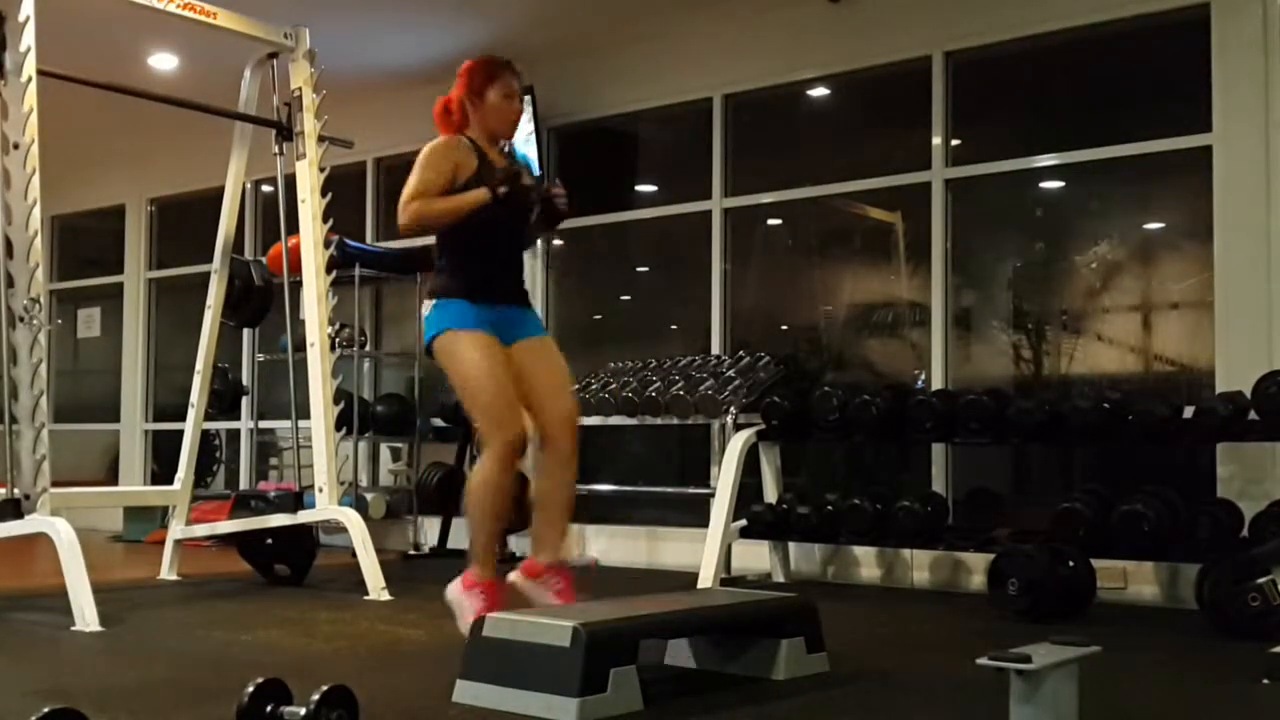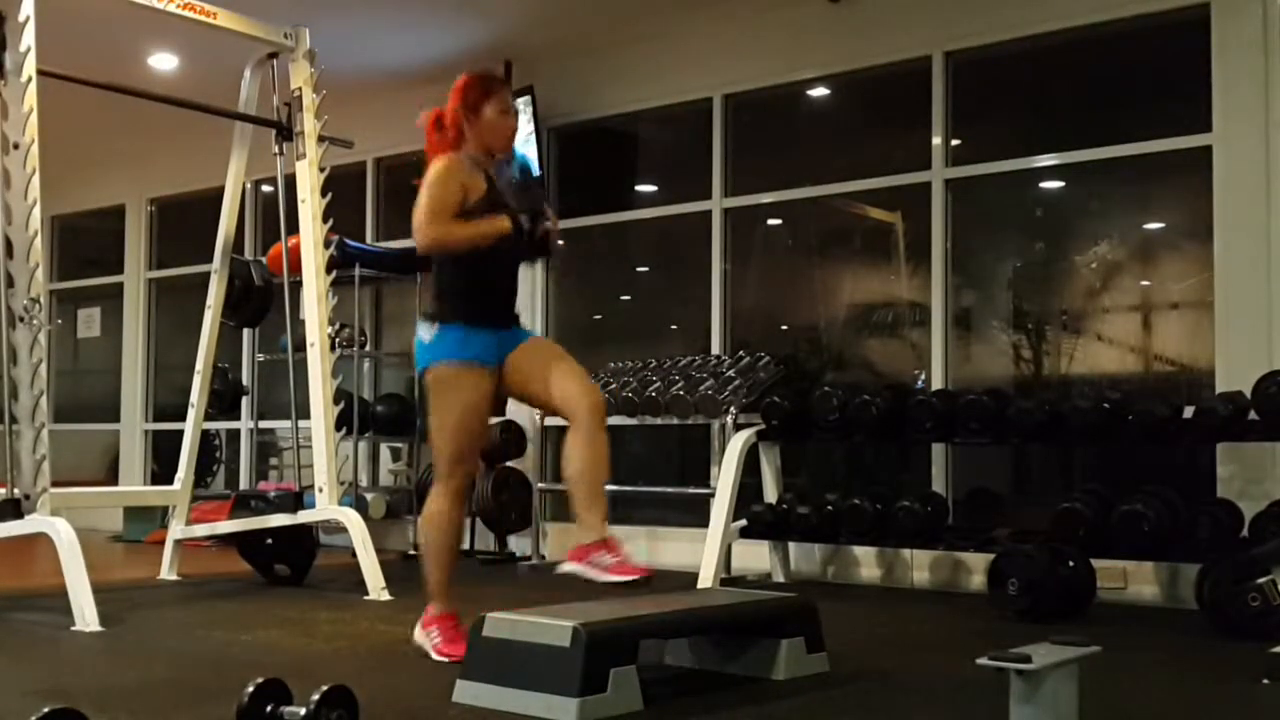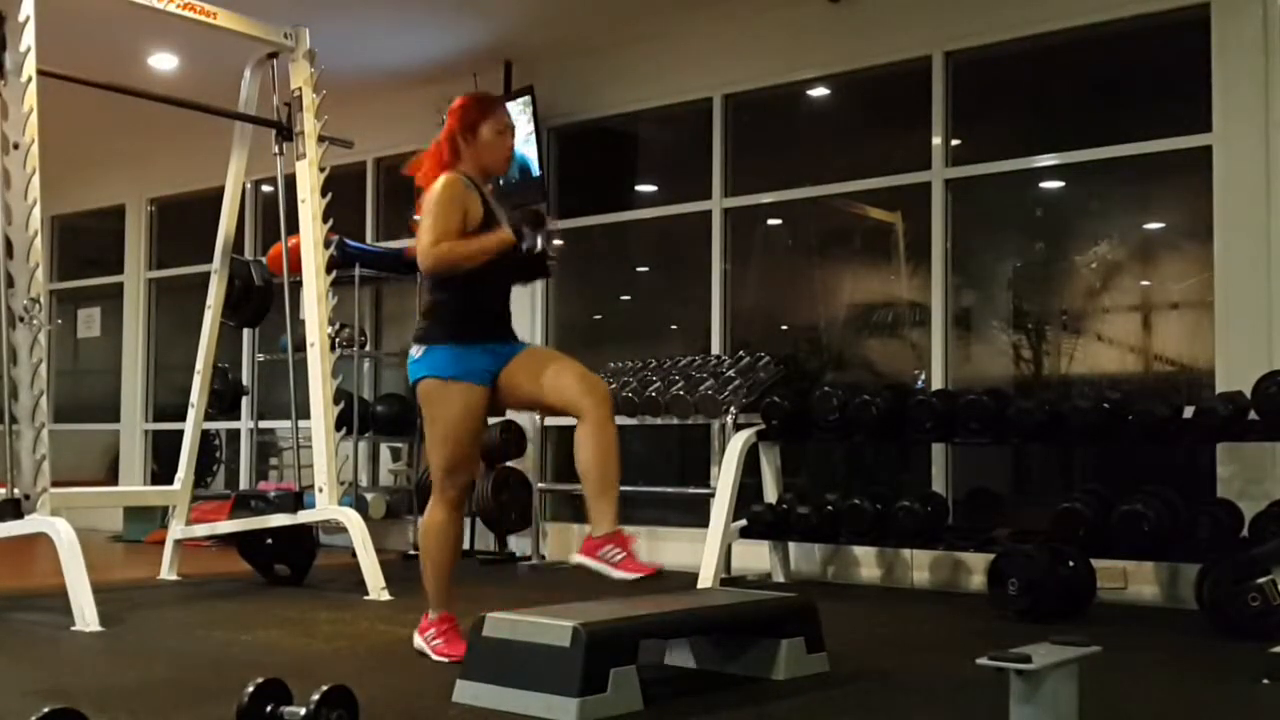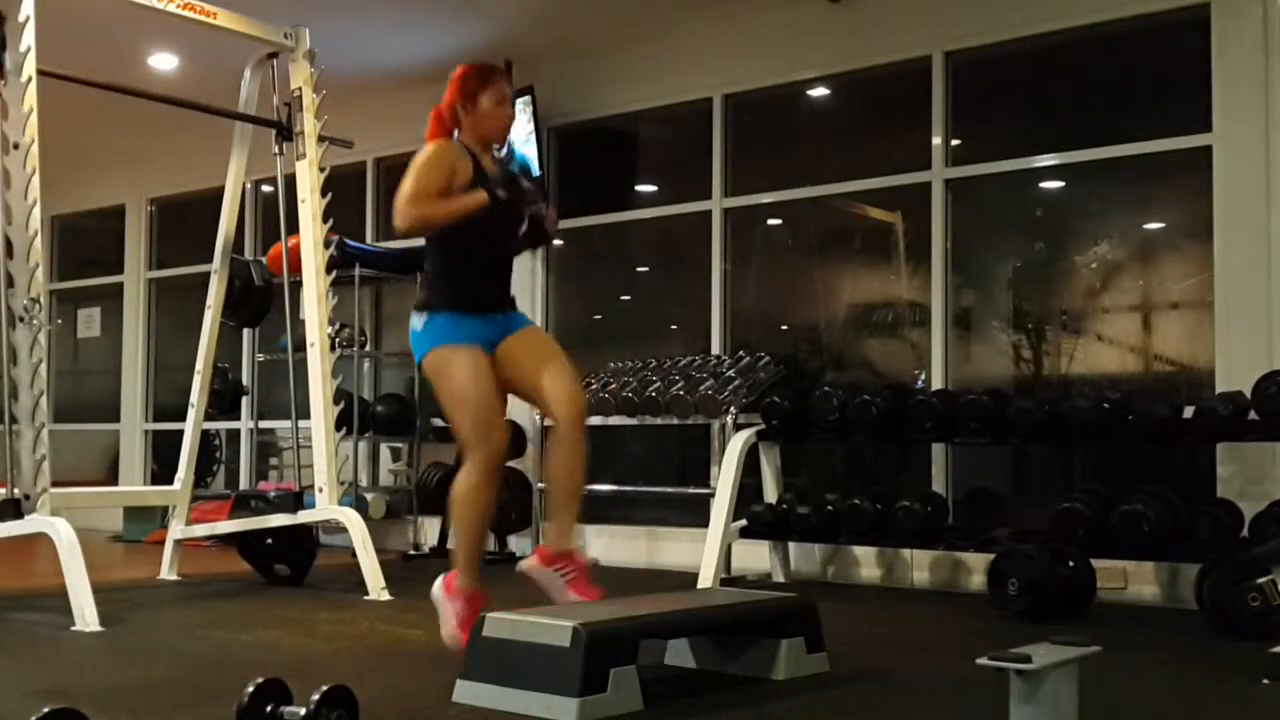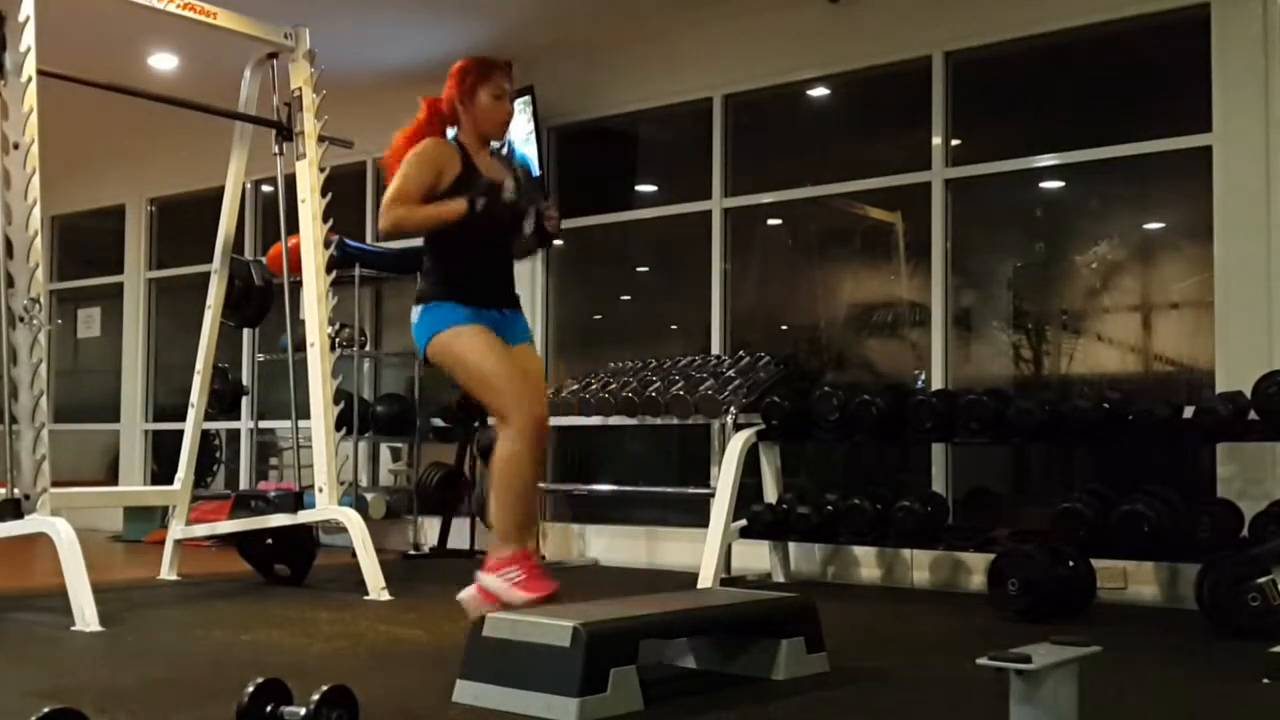
dt=0.1s
person 1, frame 1
left shoulder: (512, 166)
right shoulder: (448, 150)
right elbow: (408, 217)
left wrist: (548, 214)
right wrist: (487, 194)
left hip: (514, 310)
right hip: (459, 310)
left knee: (564, 425)
right knee: (506, 438)
left ankle: (546, 562)
right ankle: (479, 578)
person 1, frame 2
left shoulder: (493, 179)
right shoulder: (451, 168)
right elbow: (427, 237)
left wrist: (533, 238)
right wrist: (509, 222)
left hip: (506, 333)
right hip: (455, 335)
left knee: (587, 404)
right knee: (455, 476)
left ankle: (590, 543)
right ankle: (437, 616)
person 1, frame 3
left shoulder: (487, 199)
right shoulder: (450, 188)
right elbow: (432, 258)
right wrist: (509, 237)
left hip: (501, 348)
right hip: (450, 351)
left knee: (593, 396)
right knee: (452, 487)
left ankle: (604, 538)
right ankle: (436, 619)
person 1, frame 4
left shoulder: (499, 169)
right shoulder: (443, 156)
right elbow: (405, 216)
left wrist: (535, 233)
right wrist: (487, 197)
left hip: (501, 316)
right hip: (449, 319)
left knee: (570, 406)
right knee: (486, 452)
left ankle: (557, 551)
right ankle: (460, 585)
person 1, frame 5
left shoulder: (500, 168)
right shoulder: (434, 154)
right elbow: (388, 219)
left wrist: (534, 231)
right wrist: (470, 205)
left hip: (503, 311)
right hip: (448, 311)
left knee: (531, 433)
right knee: (526, 414)
left ankle: (498, 578)
right ankle: (507, 557)
